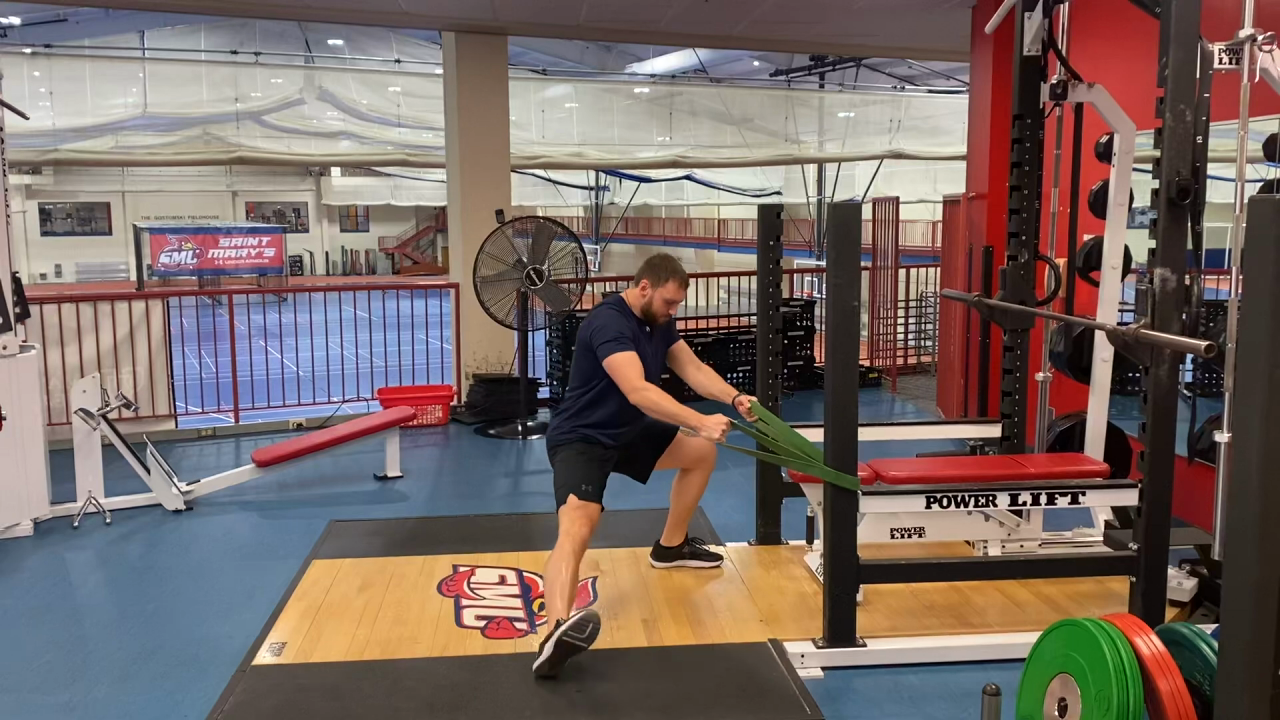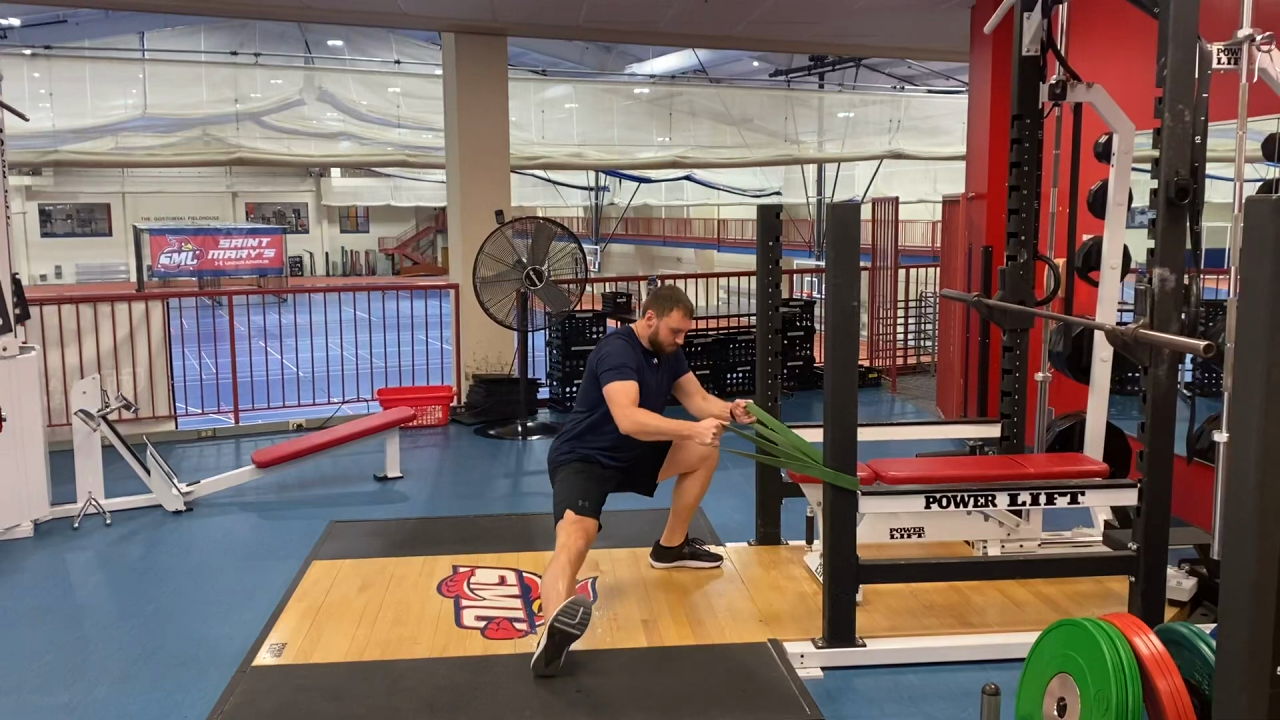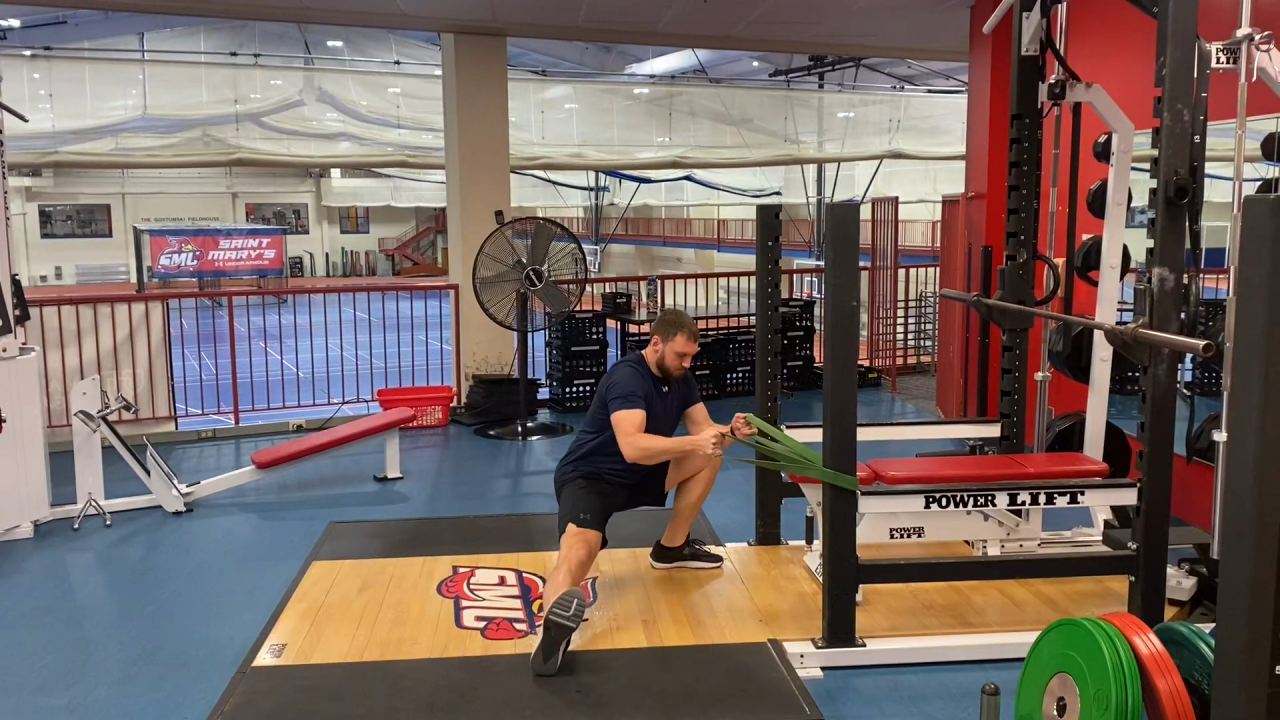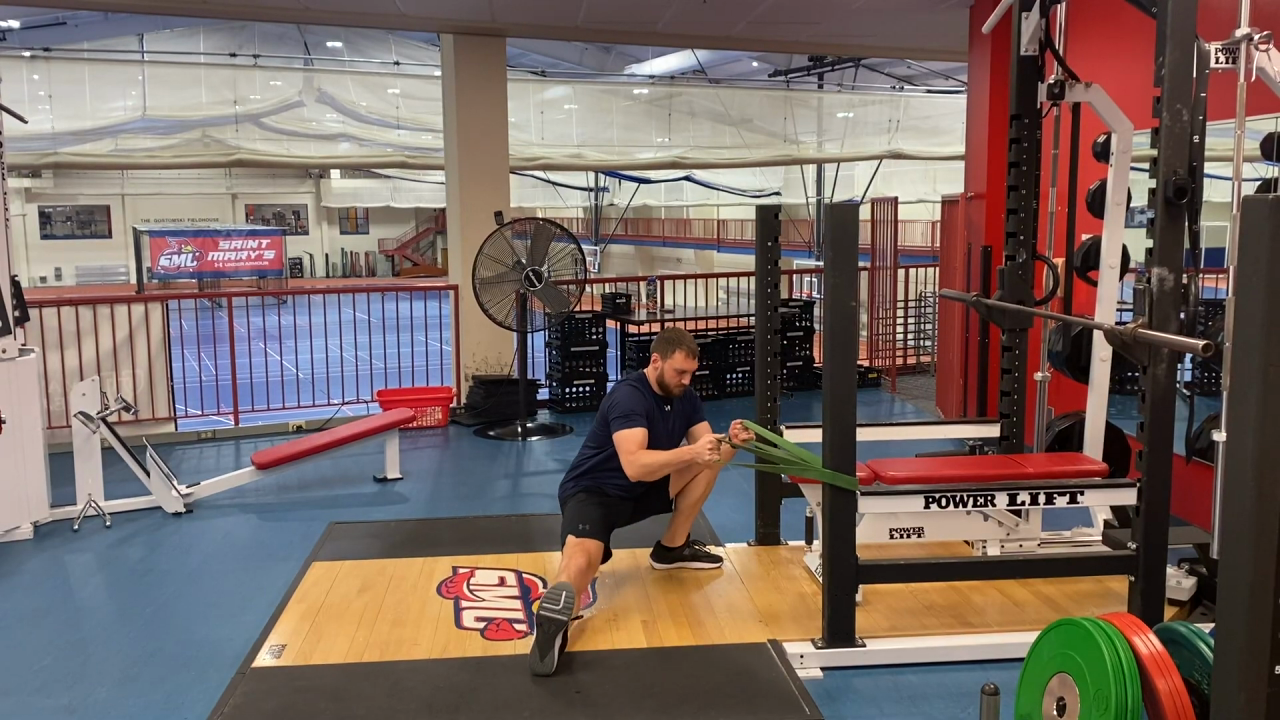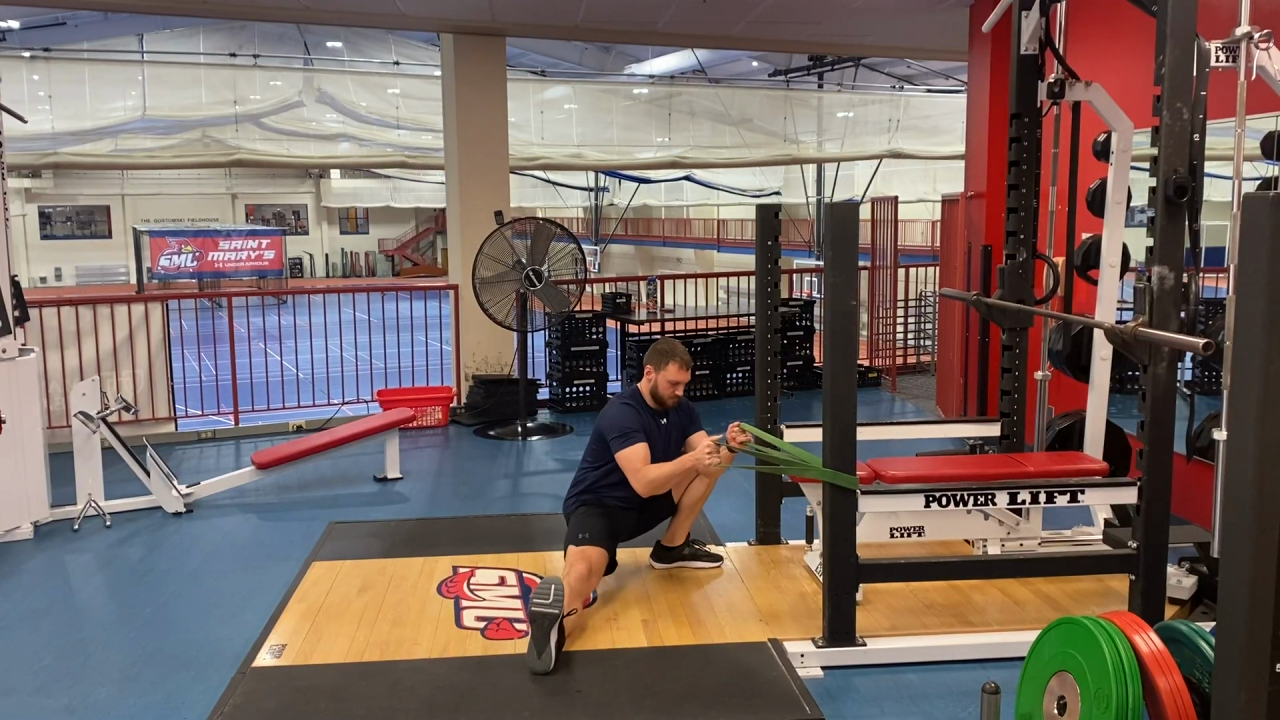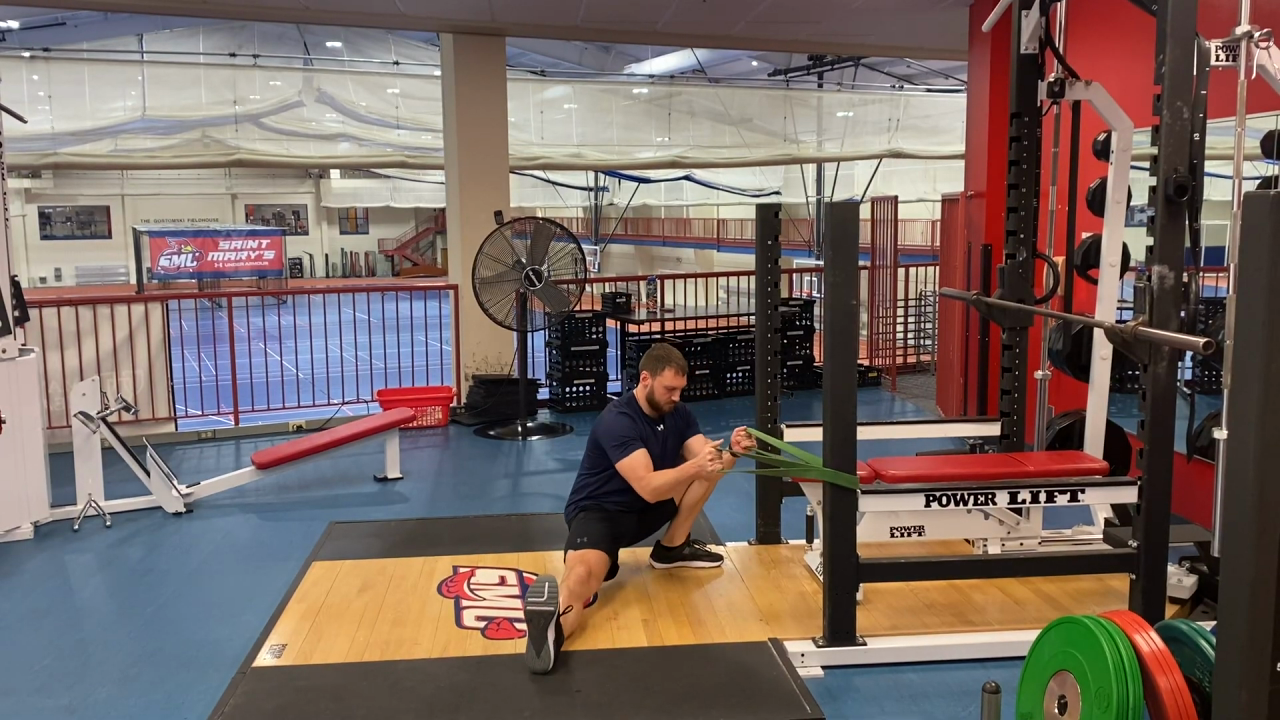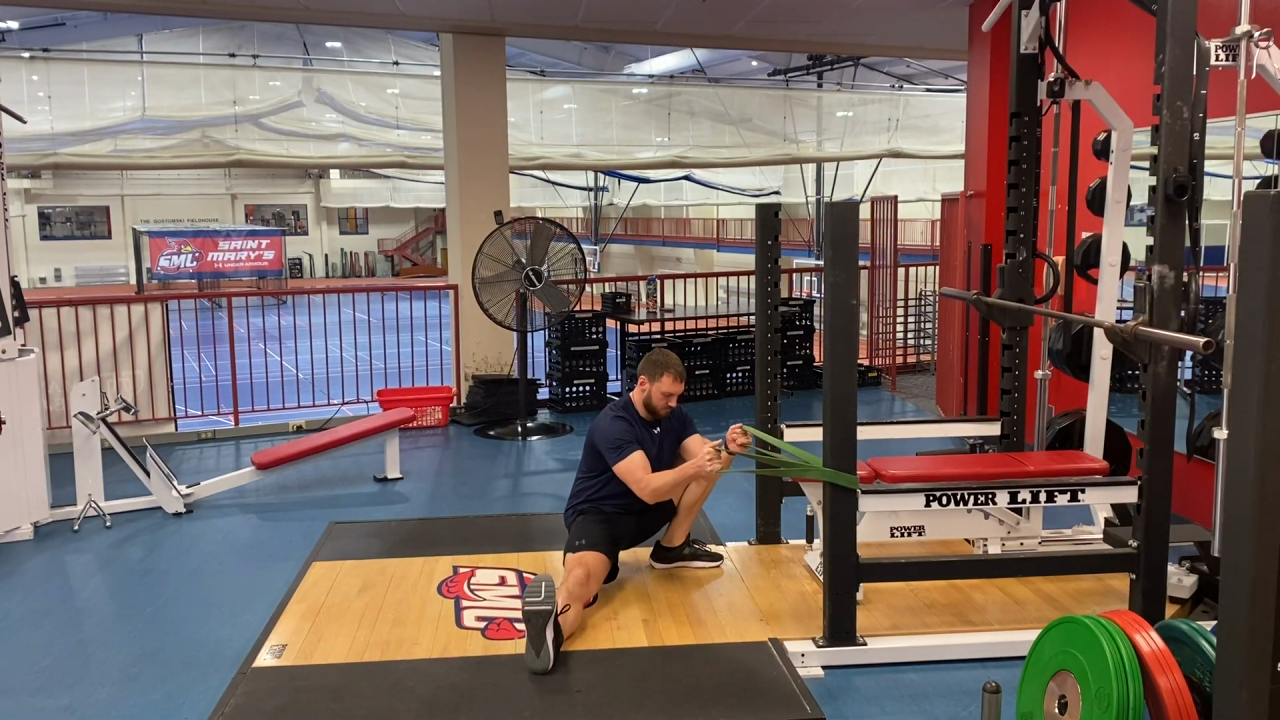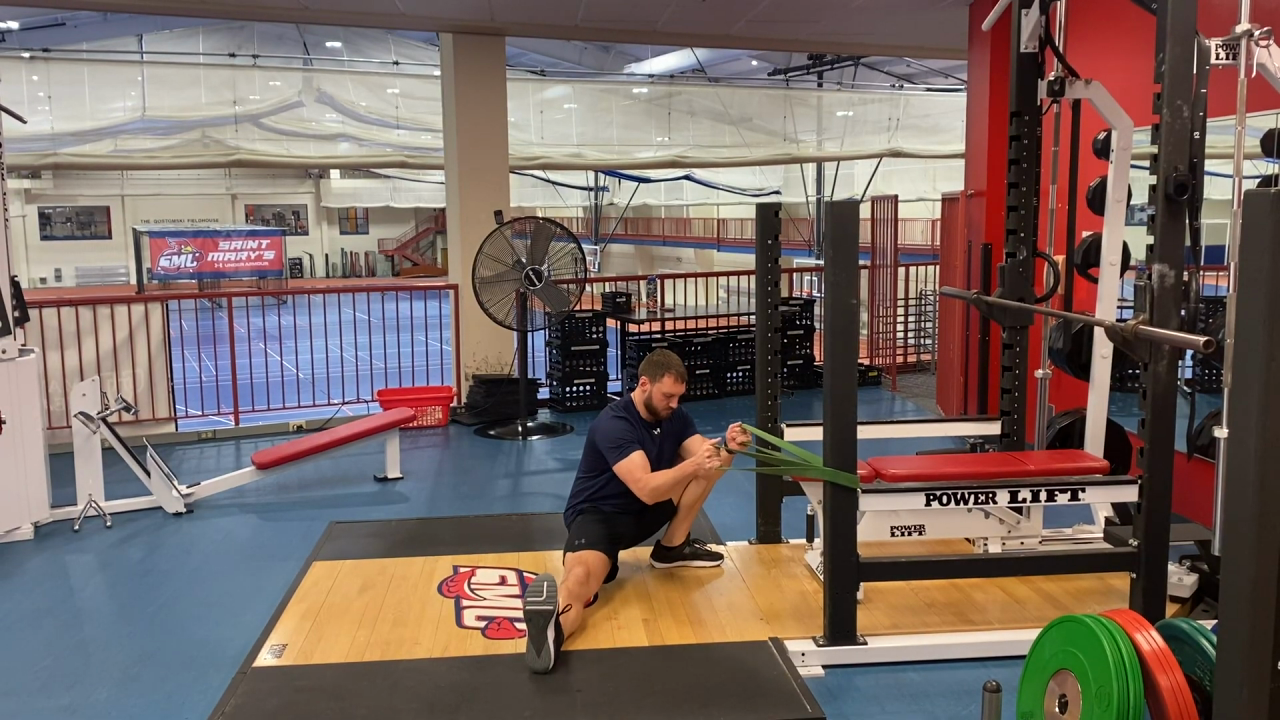
dt=0.3s
person 1, frame 1
left shoulder: (658, 322)
right shoulder: (608, 321)
left elbow: (692, 368)
right elbow: (638, 391)
left wrist: (733, 397)
right wrist: (700, 421)
left hip: (627, 431)
right hip: (581, 439)
left knee: (702, 452)
right knee: (576, 530)
left ankle: (671, 545)
right ankle: (558, 632)
person 1, frame 2
left shoulder: (668, 351)
right shoulder: (617, 351)
left elbow: (697, 399)
right elbow: (627, 419)
left wrist: (729, 410)
right wrist: (692, 429)
left hip: (629, 454)
right hip: (582, 459)
left knee: (705, 455)
right knee: (573, 543)
left ankle: (671, 546)
right ankle: (553, 630)
person 1, frame 3
left shoulder: (681, 379)
right shoulder: (627, 377)
left elbow: (704, 431)
right elbow: (632, 447)
left wrist: (731, 432)
right wrist: (693, 442)
left hip: (636, 475)
right hip: (588, 478)
left knee: (707, 461)
right knee: (577, 554)
left ankle: (672, 547)
right ankle: (555, 628)
person 1, frame 4
left shoulder: (685, 397)
right shoulder: (628, 396)
left elbow: (707, 454)
right elbow: (634, 466)
left wrist: (729, 443)
right wrist: (690, 452)
left hip: (640, 491)
right hip: (592, 493)
left knee: (708, 465)
right knee: (579, 563)
left ankle: (672, 547)
right ankle: (552, 629)
person 1, frame 5
left shoulder: (681, 409)
right shoulder: (622, 413)
left elbow: (708, 465)
right elbow: (643, 482)
left wrist: (728, 448)
right wrist: (692, 459)
left hip: (643, 504)
right hip: (597, 506)
left knee: (709, 467)
right knee: (581, 572)
left ankle: (672, 547)
right ankle: (552, 627)
person 1, frame 6
left shoulder: (678, 414)
right shoulder: (617, 421)
left elbow: (706, 468)
right elbow: (648, 487)
left wrist: (730, 452)
right wrist: (695, 465)
left hip: (644, 509)
right hip: (598, 512)
left knee: (710, 469)
right knee: (582, 575)
left ankle: (672, 547)
person 1, frame 7
left shoulder: (674, 415)
right shoulder: (613, 424)
left elbow: (702, 461)
right elbow: (647, 488)
left wrist: (728, 450)
right wrist: (695, 467)
left hip: (644, 511)
right hip: (599, 514)
left knee: (707, 468)
right knee: (581, 577)
left ankle: (673, 548)
person 1, frame 8
left shoulder: (674, 416)
right shoulder: (613, 424)
left elbow: (704, 466)
right elbow: (647, 489)
left wrist: (727, 449)
right wrist: (694, 464)
left hip: (644, 512)
right hip: (598, 514)
left knee: (708, 468)
right knee: (581, 576)
left ankle: (672, 547)
right ankle: (551, 628)
